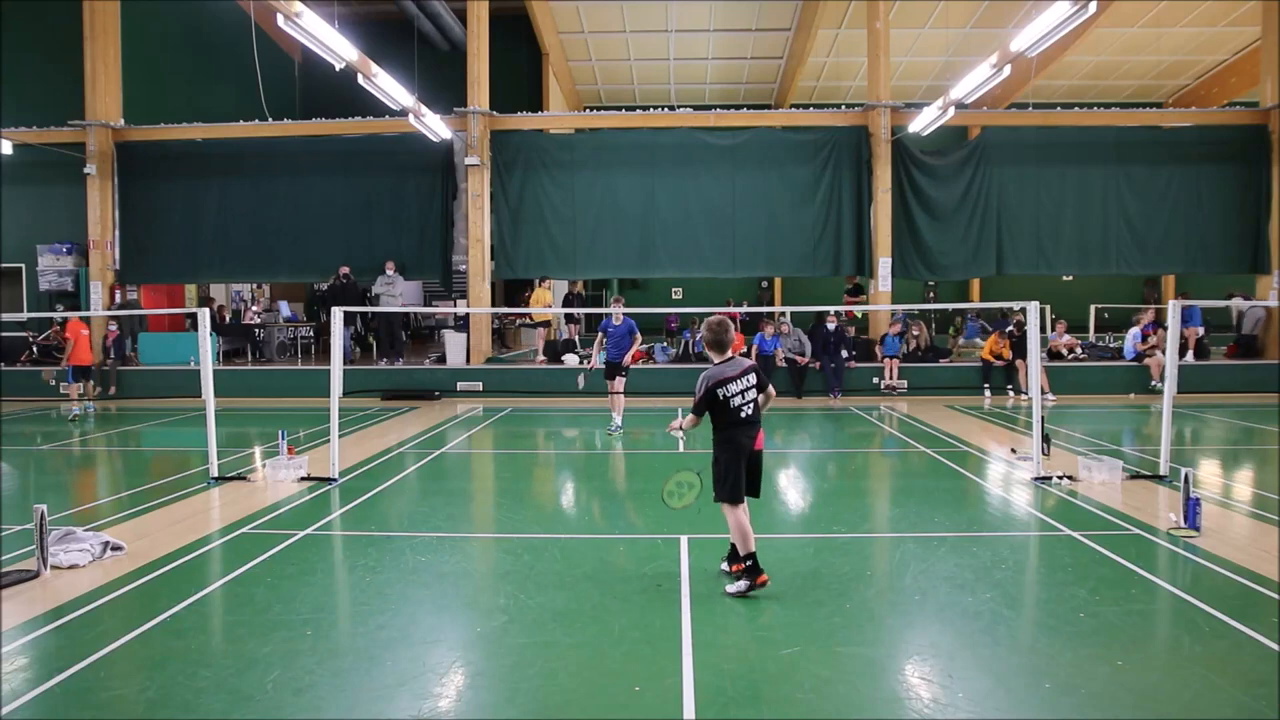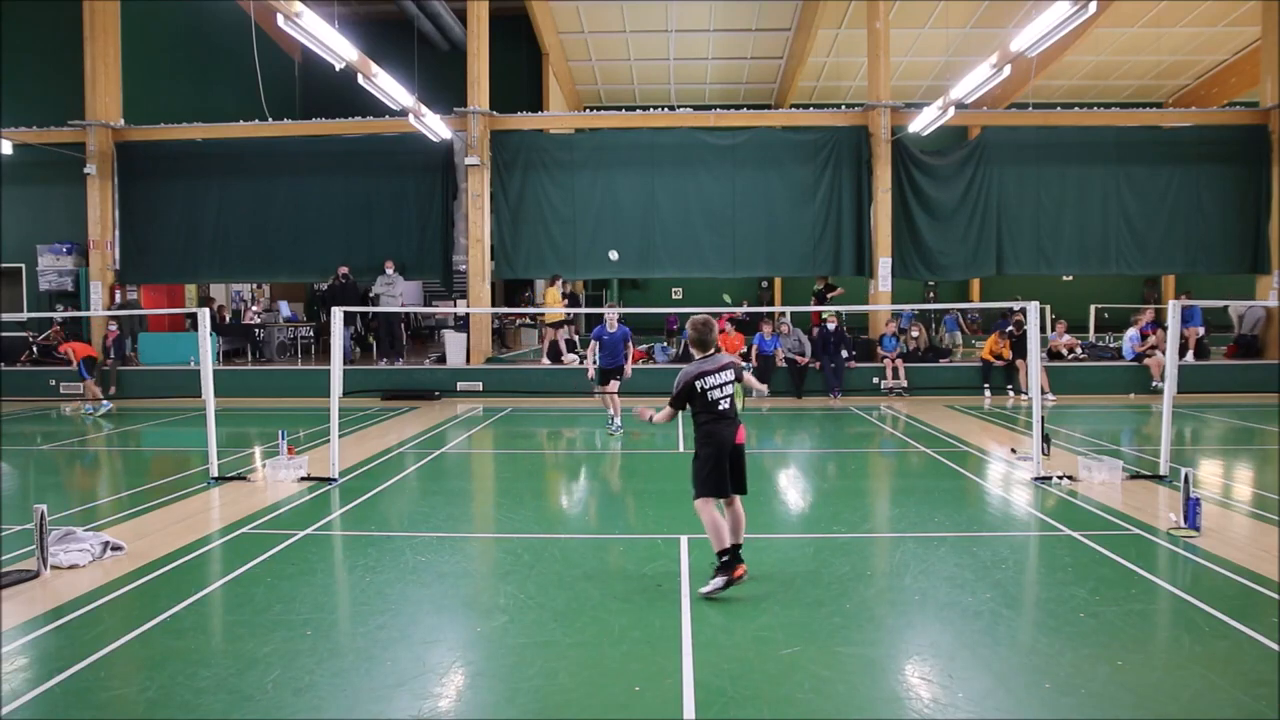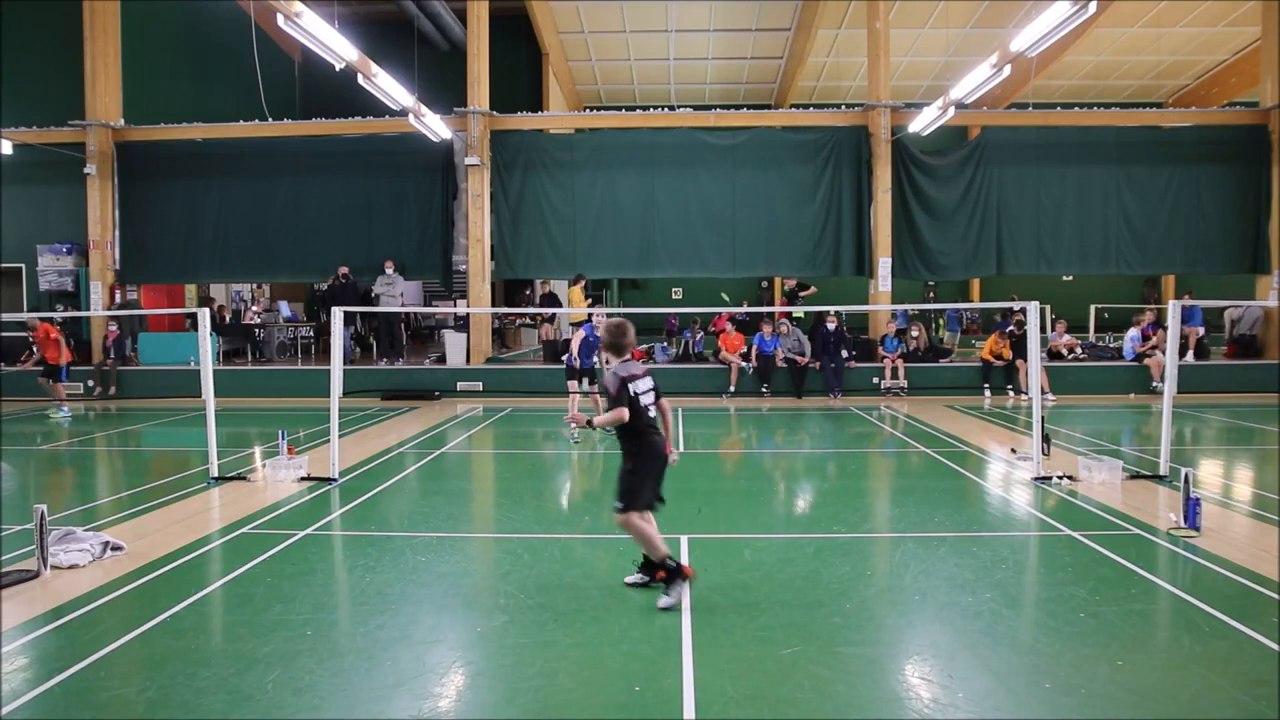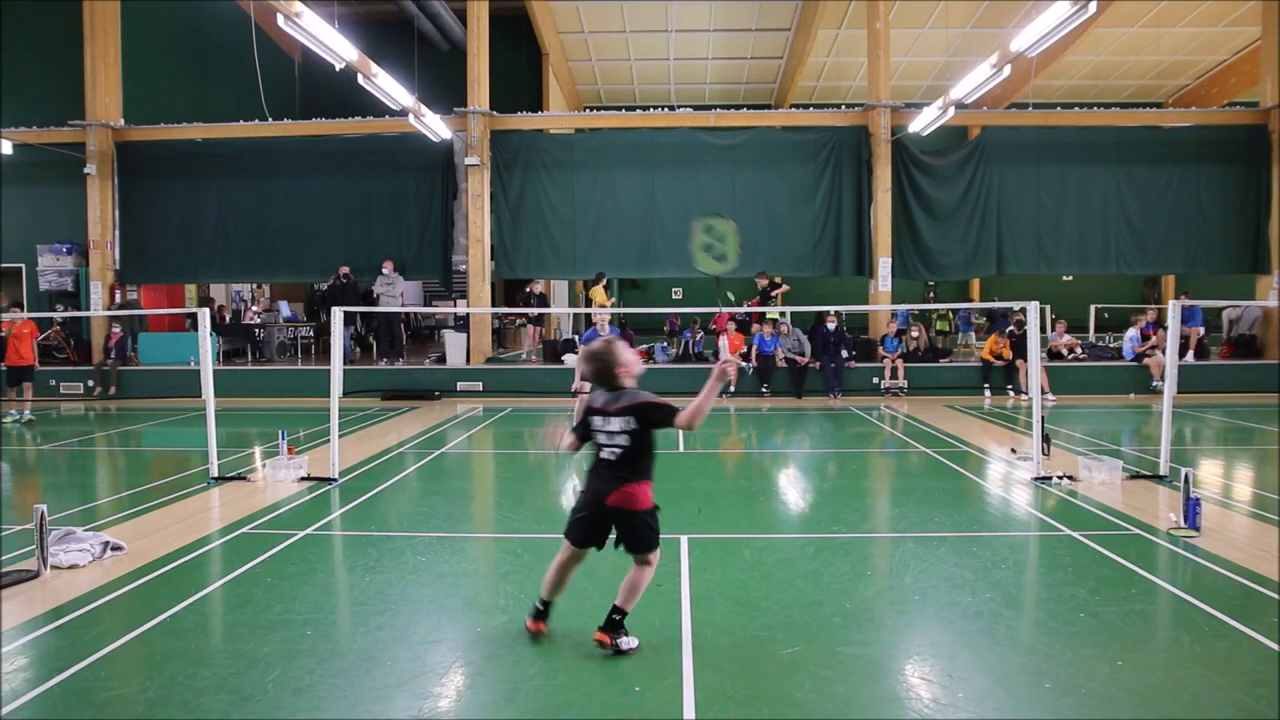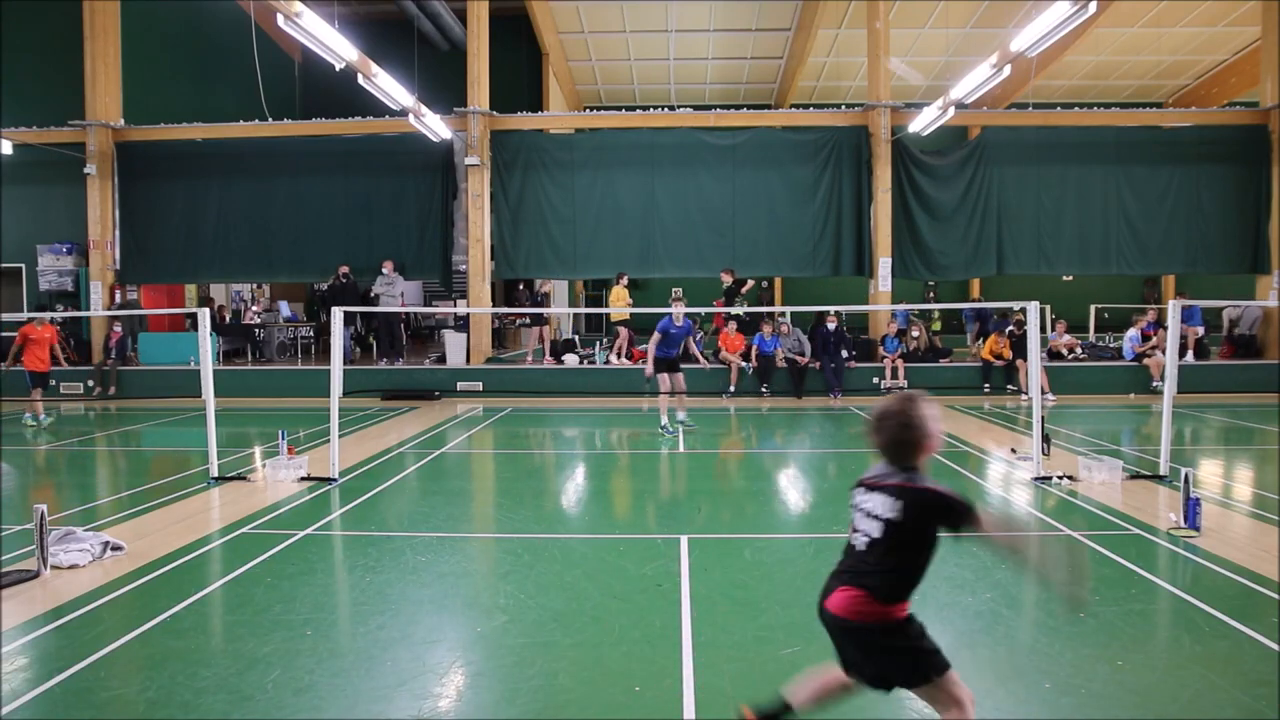
dt=0.7s
person 1, frame 1
left shoulder: (709, 379)
right shoulder: (750, 366)
left elbow: (695, 419)
right elbow: (769, 394)
left wrist: (679, 425)
left hip: (729, 446)
right hip: (754, 440)
left knee: (731, 507)
right knee: (739, 501)
left ankle: (753, 571)
right ankle: (736, 558)
person 1, frame 2
left shoulder: (688, 375)
right shoulder: (728, 363)
left elbow: (671, 413)
right elbow: (744, 377)
left wrist: (652, 417)
right wrist: (759, 387)
left hip: (710, 441)
right hip: (734, 436)
left knee: (705, 504)
right knee: (731, 499)
left ankle: (726, 566)
right ankle: (735, 558)
person 1, frame 3
left shoulder: (615, 377)
right shoulder: (643, 371)
left elbow: (622, 415)
right elbow: (664, 408)
left wrist: (590, 422)
right wrist: (669, 446)
left hip: (640, 454)
right hip: (656, 448)
left knee: (627, 518)
right knee: (639, 511)
left ankle: (675, 570)
right ankle: (651, 568)
person 1, frame 4
left shoulder: (594, 405)
right shoulder: (642, 401)
left elbow: (572, 444)
right elbow: (687, 423)
left wrist: (559, 439)
right wrist: (713, 384)
left hip: (595, 492)
right hip: (631, 495)
left knee: (570, 552)
right knee: (646, 561)
left ankle: (539, 616)
right ankle: (612, 629)
person 1, frame 5
left shoulder: (872, 479)
right shoulder: (925, 497)
right elbow: (986, 525)
left hip: (834, 600)
right hip: (876, 612)
left knee: (852, 676)
